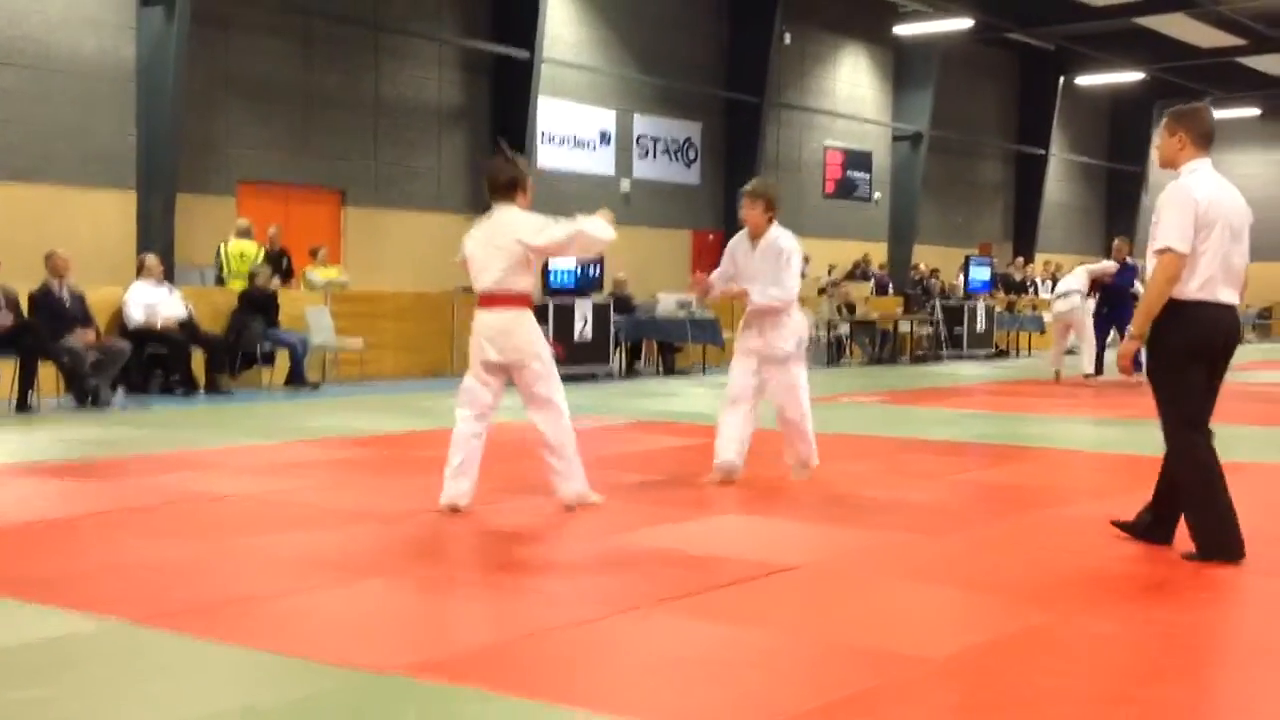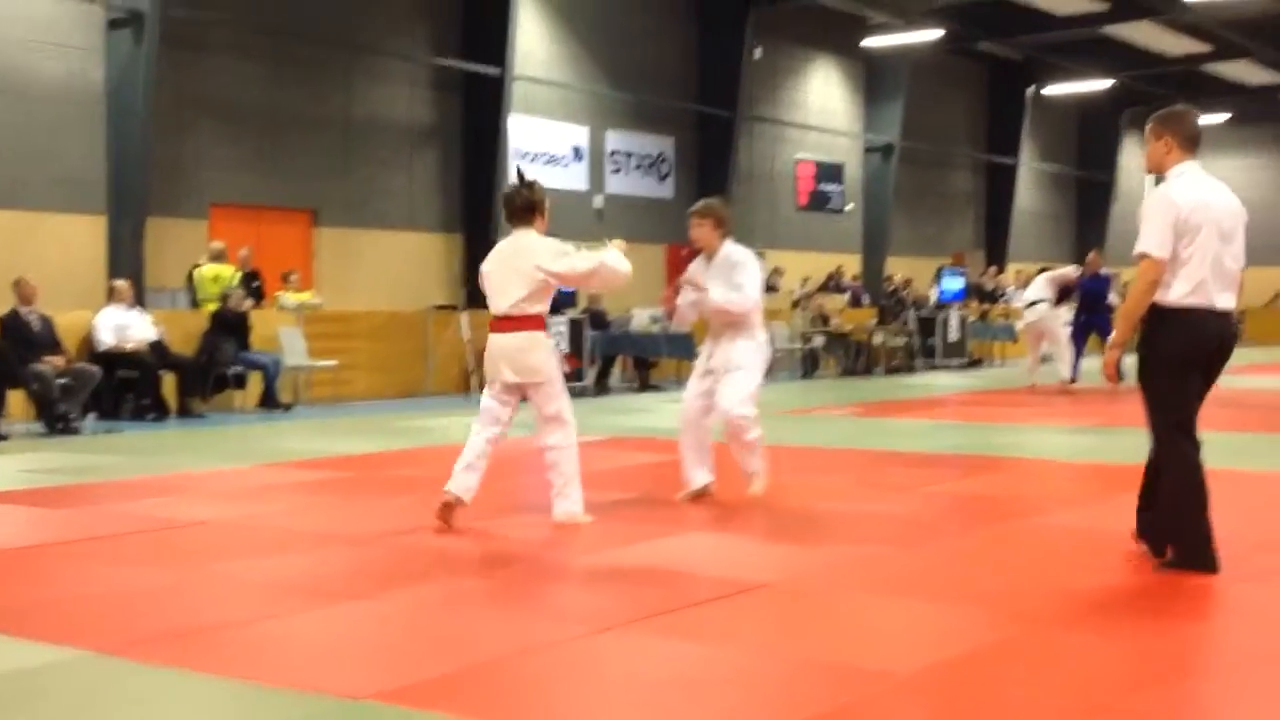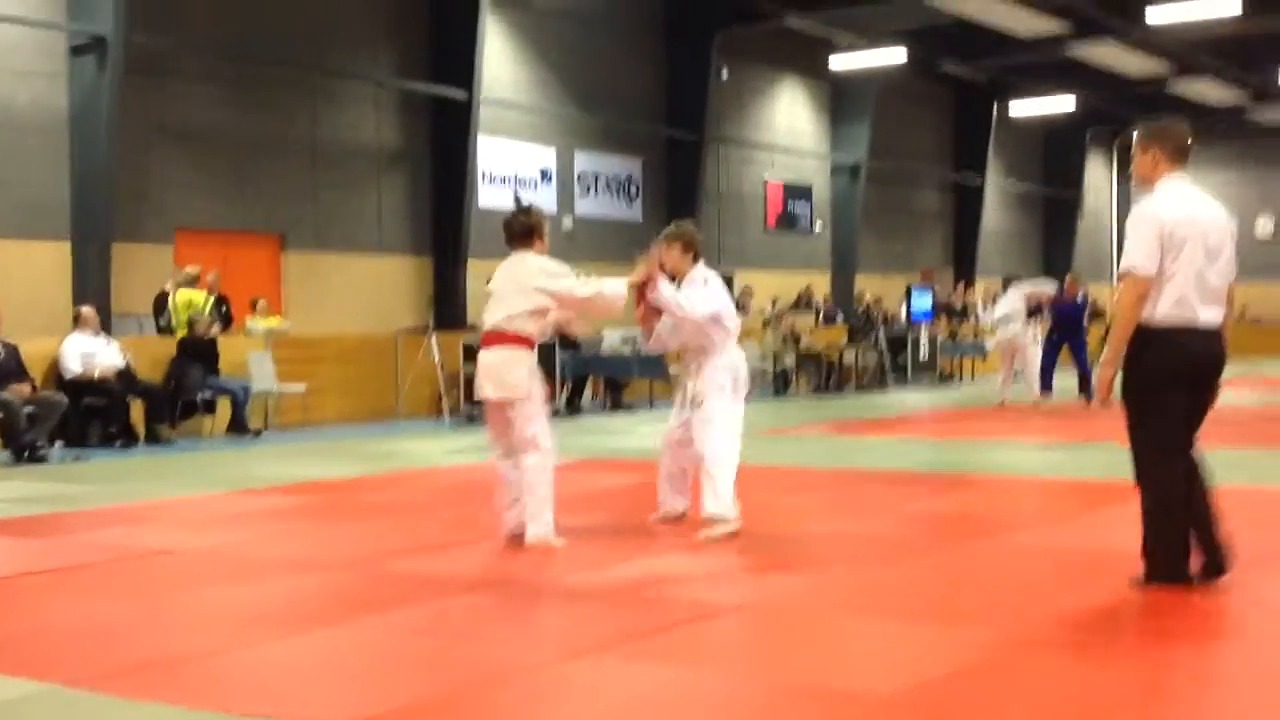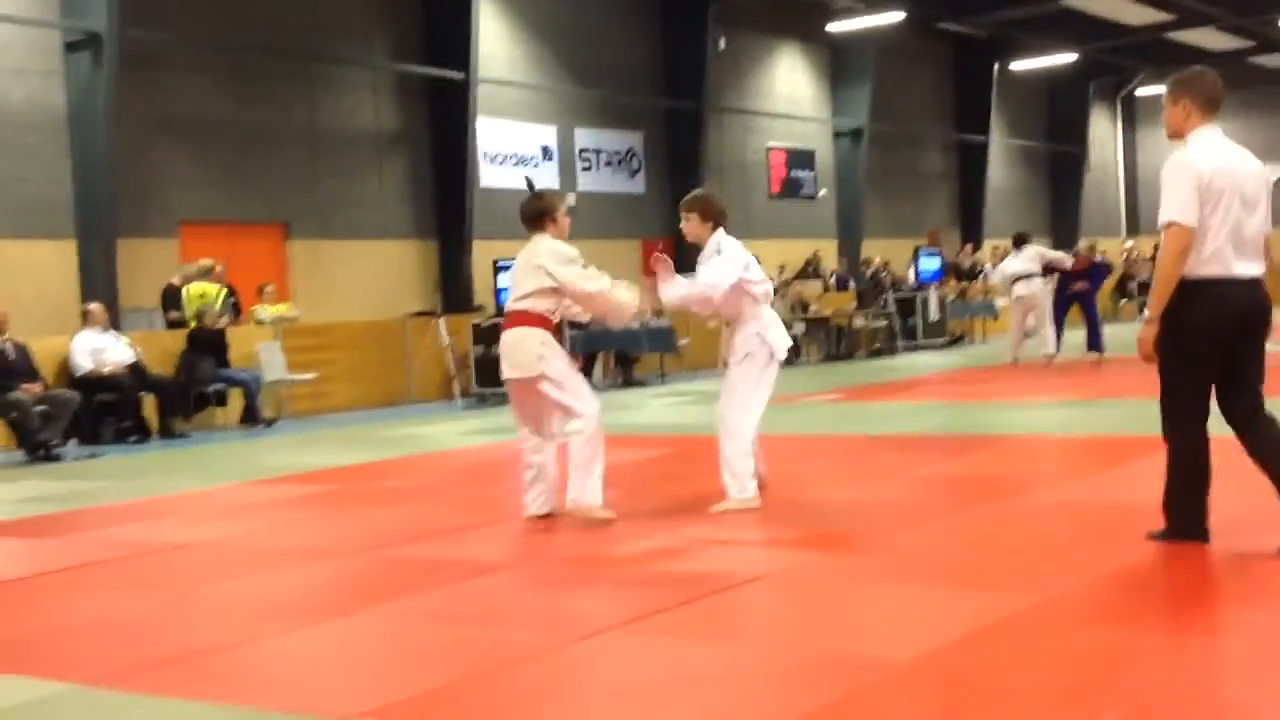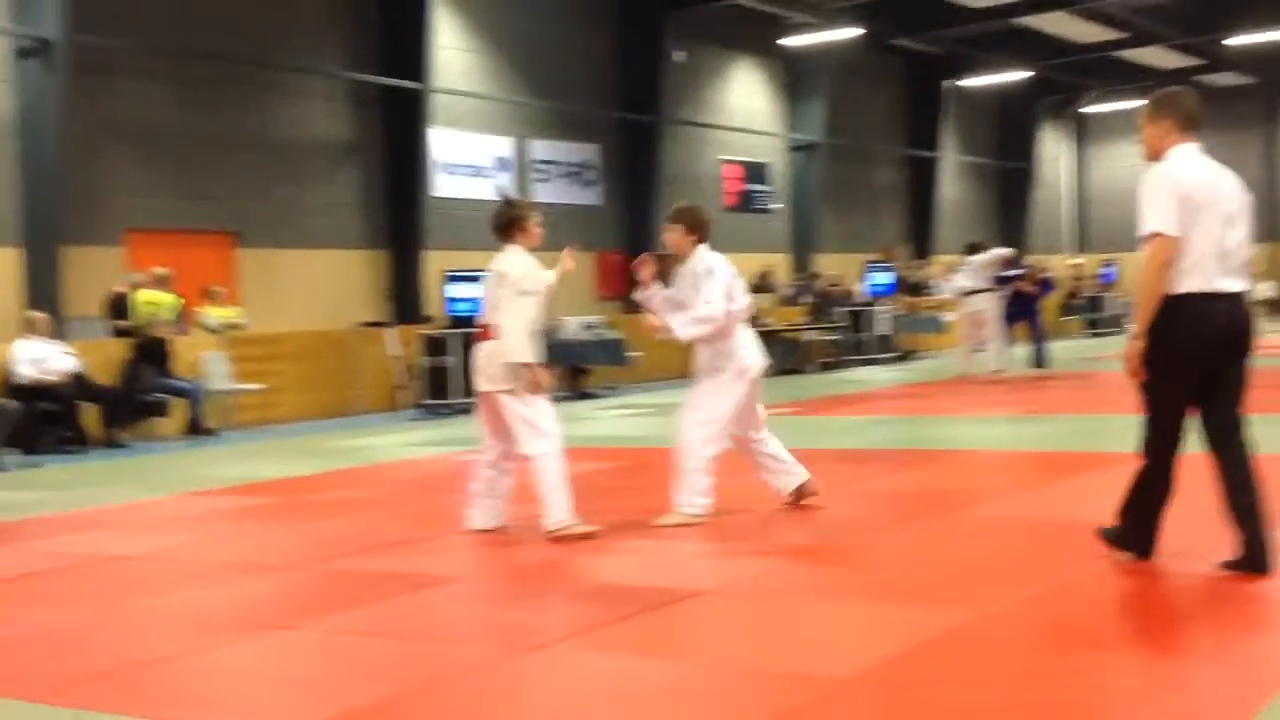
dt=0.2s
person 1, frame 1
left shoulder: (1182, 191)
right shoulder: (1233, 196)
left elbow: (1168, 270)
right elbow: (1238, 270)
left wrist: (1133, 334)
left hip: (1185, 319)
right hip: (1224, 320)
left knee: (1186, 431)
right knee: (1187, 426)
left ankle: (1219, 539)
right ankle: (1155, 522)
person 1, frame 2
left shoulder: (1166, 197)
right shoulder: (1228, 198)
left elbow: (1149, 276)
right elbow: (1237, 275)
left wrist: (1117, 340)
left hip: (1176, 326)
right hip: (1219, 327)
left knee: (1174, 438)
right knee: (1177, 432)
left ankle: (1193, 549)
right ankle: (1156, 528)
person 1, frame 3
left shoulder: (1151, 211)
right shoulder: (1217, 212)
left elbow: (1136, 291)
right elbow: (1226, 289)
left wrist: (1110, 359)
left hip: (1161, 343)
right hip: (1207, 343)
left knee: (1156, 458)
right knee: (1179, 450)
left ankle: (1168, 564)
right ankle: (1210, 552)
person 1, frame 4
left shoulder: (1185, 161)
left elbow: (1178, 243)
left wrist: (1152, 316)
left hip: (1202, 298)
left knee: (1184, 416)
left ankle: (1185, 522)
person 1, frame 5
left shoulder: (1163, 176)
right shoulder: (1229, 180)
left elbow: (1160, 255)
right elbow: (1241, 254)
left wrist: (1137, 331)
left hip: (1184, 314)
right hip: (1231, 312)
left knee: (1163, 429)
right knee: (1225, 430)
left ankle: (1136, 533)
right ankle: (1254, 546)
person 2, frame 1
left shoulder: (477, 231)
right shoulder: (529, 225)
right elbow: (582, 236)
right wrist: (599, 220)
left hip: (485, 321)
right hip: (517, 321)
left knee: (472, 411)
right knee: (550, 409)
left ankle: (455, 494)
right ankle: (572, 488)
person 2, frame 2
left shoulder: (497, 253)
right shoulder: (547, 250)
right elbow: (609, 268)
right wrist: (614, 251)
left hip: (498, 342)
right hip: (530, 344)
left knee: (487, 424)
right knee: (558, 427)
left ankle: (457, 492)
right ankle: (568, 509)
person 2, frame 3
left shoulder: (503, 273)
right shoulder: (543, 269)
right elbow: (591, 294)
right wrist: (628, 282)
left hip: (491, 358)
right hip: (515, 361)
left knee: (508, 448)
right knee: (535, 447)
left ankle: (515, 523)
right ankle: (538, 531)
person 2, frame 4
left shoulder: (530, 253)
right shoulder: (556, 251)
right elbow: (592, 290)
right wrist: (632, 301)
left hip: (514, 340)
right hip: (534, 341)
left knee: (536, 427)
right knee: (583, 412)
left ankle: (536, 502)
right ankle: (585, 498)
person 2, frame 5
left shoulder: (505, 262)
right shoulder: (523, 264)
right elbow: (518, 321)
left wrist: (558, 273)
right wrist: (531, 365)
left hip: (491, 355)
right hip: (507, 357)
left knee: (496, 443)
right knee: (543, 435)
left ankle: (481, 516)
right ankle: (558, 519)
person 3, frame 1
left shoulder: (786, 244)
right shoulder: (737, 244)
left elbow: (786, 293)
right elbow: (723, 279)
left wrist: (745, 293)
right wrist: (707, 285)
left hip: (783, 326)
right hip: (753, 325)
left knee: (790, 400)
right knee: (737, 393)
left ankle: (803, 459)
right ankle: (727, 464)
person 3, frame 2
left shoulder: (742, 259)
right shoulder: (697, 267)
left elbow: (747, 301)
right elbow: (686, 318)
left wrist: (707, 289)
right wrist: (673, 307)
left hip: (744, 342)
right hip: (715, 343)
left knee: (732, 407)
right knee: (693, 411)
left ankle: (754, 471)
right ankle: (699, 481)
person 3, frame 3
left shoulder: (705, 282)
right shoulder: (682, 287)
left elbow: (692, 313)
right elbow: (670, 341)
left wrist: (659, 288)
right wrist: (650, 326)
left hip: (722, 368)
right hip: (697, 369)
left knee: (711, 441)
right knee: (675, 439)
left ankle: (722, 517)
right ankle: (674, 505)
person 3, frame 4
left shoulder: (725, 251)
right shoulder: (712, 251)
left elbow: (707, 290)
right elbow: (700, 298)
left wrist: (664, 289)
right wrist: (669, 276)
left hip: (757, 336)
right hip: (745, 334)
left knee: (734, 412)
right knee: (740, 409)
left ankle: (741, 493)
right ankle: (749, 470)
person 3, frame 5
left shoulder: (710, 266)
right shoulder: (687, 269)
left elbow: (710, 313)
right elbow: (675, 308)
left wrist: (667, 324)
right wrist: (649, 286)
left hip: (730, 353)
right hip: (721, 354)
left knee: (695, 426)
right knee: (747, 428)
left ankle: (689, 506)
right ankle: (796, 482)
